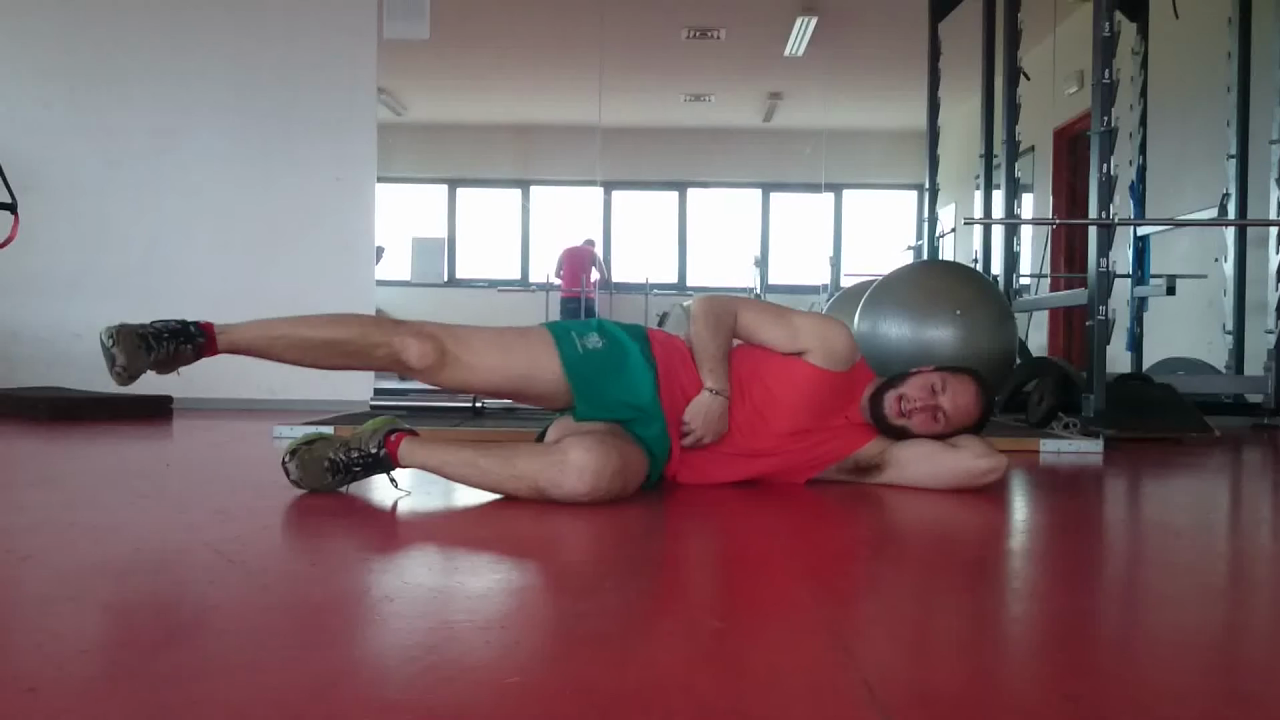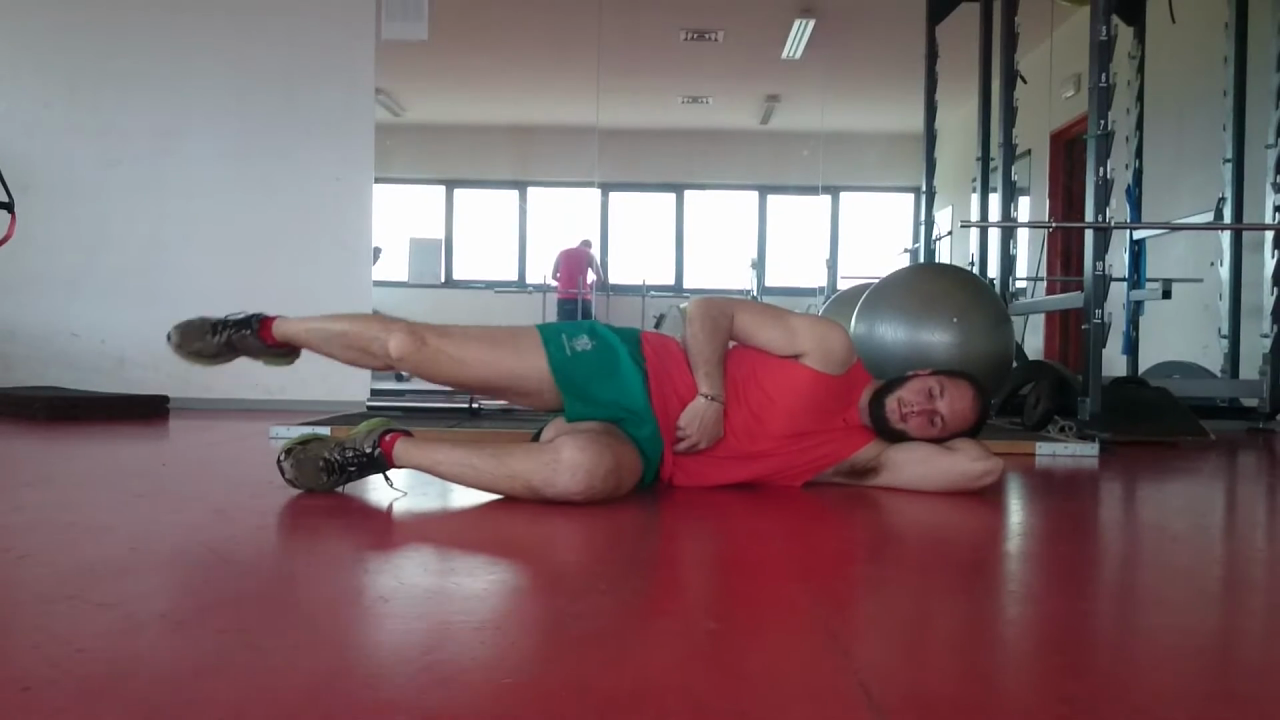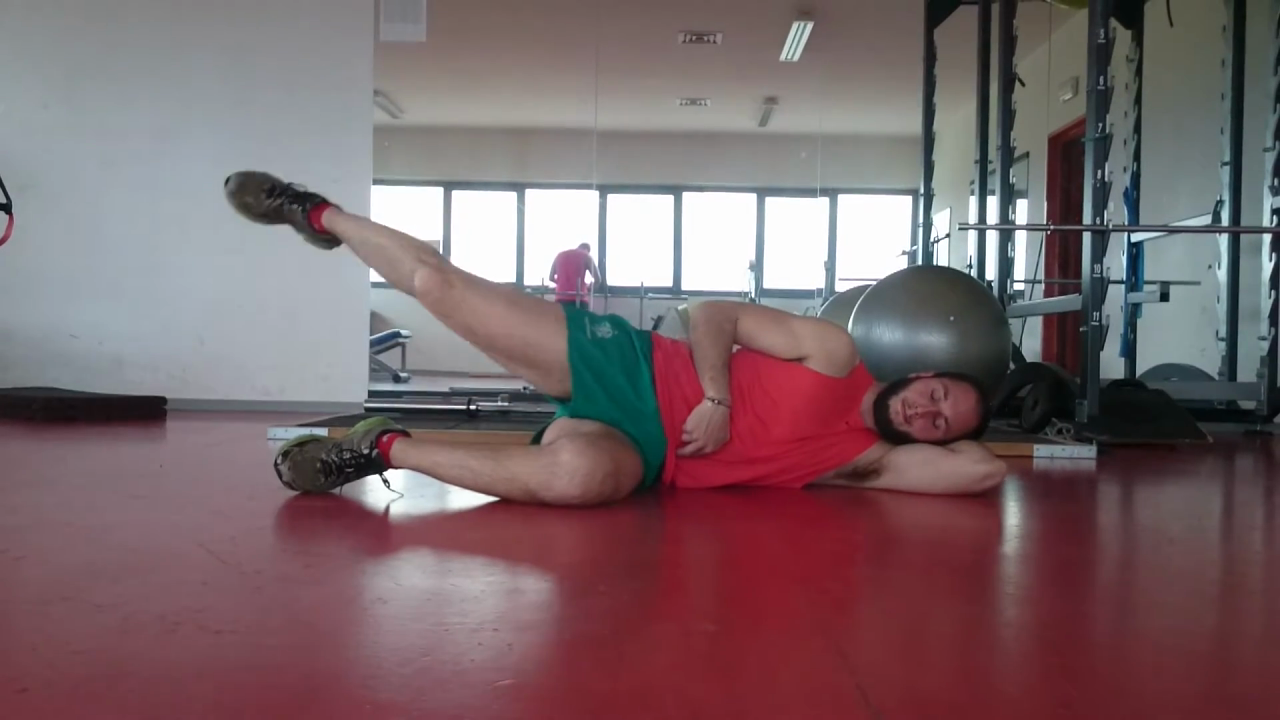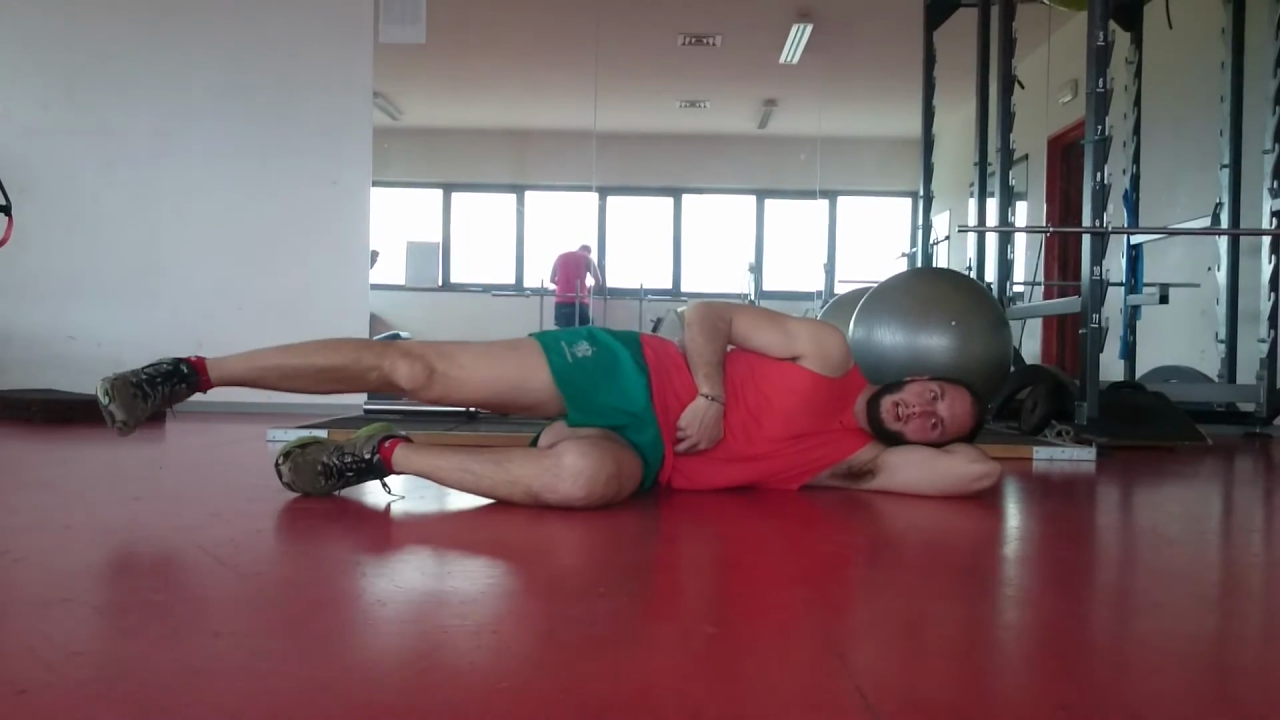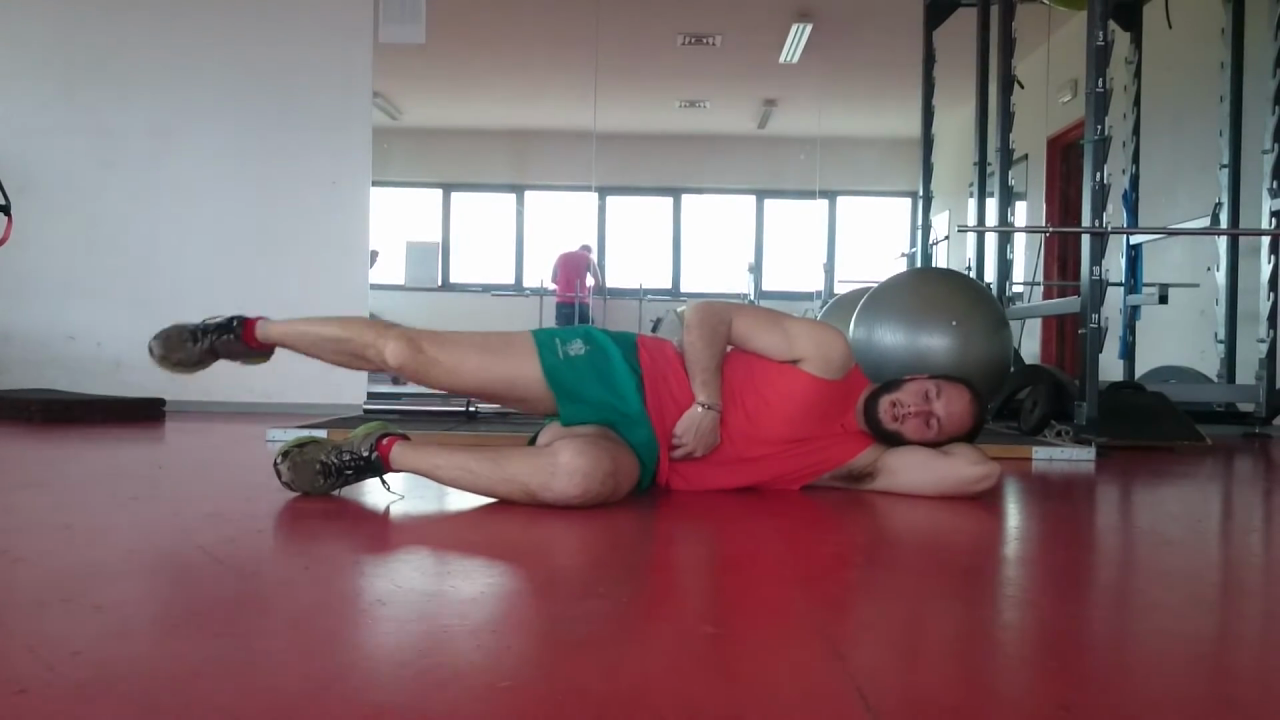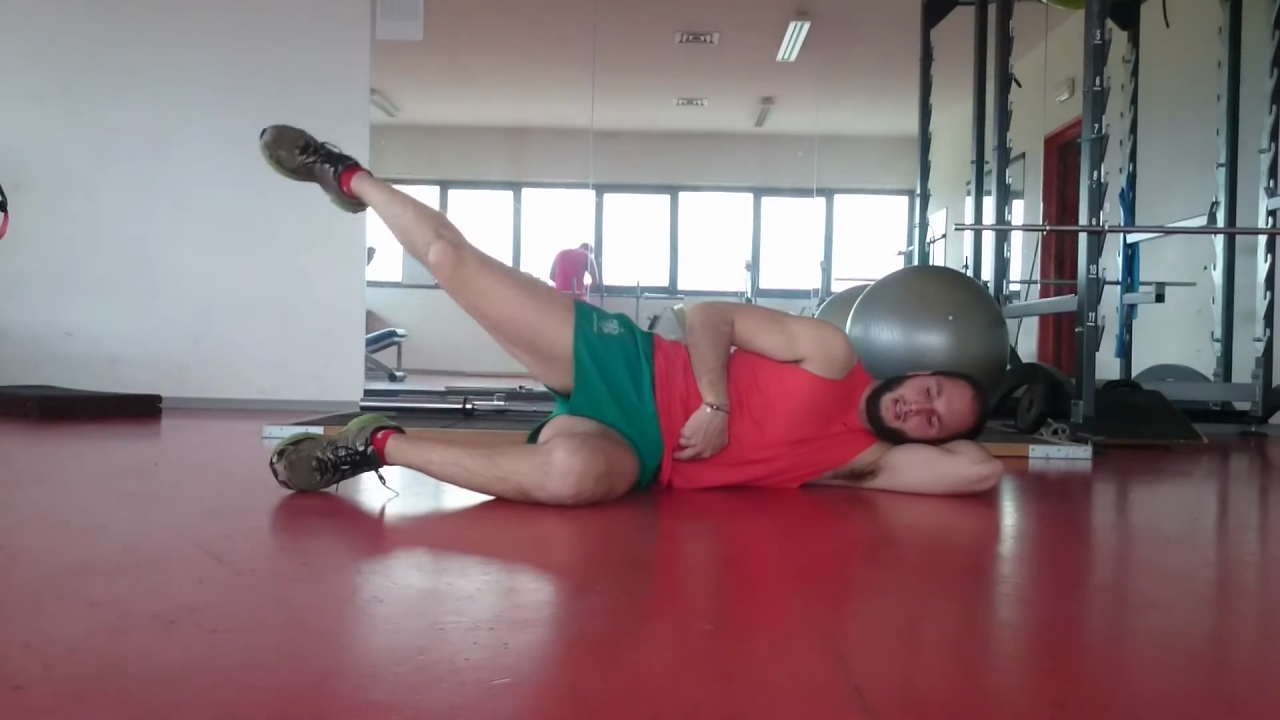
dt=0.7s
person 1, frame 1
left shoulder: (867, 454)
right shoulder: (833, 348)
left elbow: (983, 465)
right elbow: (714, 308)
right wrist: (716, 388)
left hip: (646, 443)
right hip: (627, 365)
left knee: (584, 470)
right knee: (425, 348)
left ankle: (390, 447)
right ankle: (202, 337)
person 1, frame 2
left shoulder: (867, 457)
right shoulder: (832, 352)
left elbow: (981, 468)
right elbow: (711, 309)
right wrist: (713, 393)
left hip: (645, 448)
right hip: (625, 366)
left knee: (582, 470)
right knee: (409, 343)
left ankle: (386, 448)
right ankle: (269, 331)
person 1, frame 3
left shoulder: (865, 459)
right shoulder: (833, 353)
left elbow: (984, 470)
right elbow: (714, 311)
right wrist: (716, 394)
left hip: (644, 445)
right hip: (634, 364)
left knee: (582, 473)
right knee: (434, 280)
left ankle: (381, 450)
right ankle: (315, 213)
person 1, frame 4
left shoulder: (861, 462)
right shoulder: (828, 354)
right elbow: (708, 315)
right wrist: (711, 397)
left hip: (638, 452)
right hip: (621, 371)
left knee: (580, 474)
right knee: (412, 366)
left ankle: (381, 454)
right ankle: (195, 371)
person 1, frame 5
left shoulder: (862, 463)
right shoulder: (830, 354)
left elbow: (977, 472)
right elbow: (709, 312)
right wrist: (705, 401)
left hip: (639, 455)
right hip: (619, 374)
left knee: (580, 473)
right knee: (405, 350)
left ankle: (387, 451)
right ankle: (252, 333)
person 1, frame 6
left shoulder: (869, 459)
right shoulder: (833, 359)
left elbow: (980, 471)
right elbow: (710, 316)
right wrist: (714, 404)
left hip: (637, 452)
right hip: (628, 369)
left knee: (578, 474)
right knee: (452, 259)
left ankle: (379, 446)
